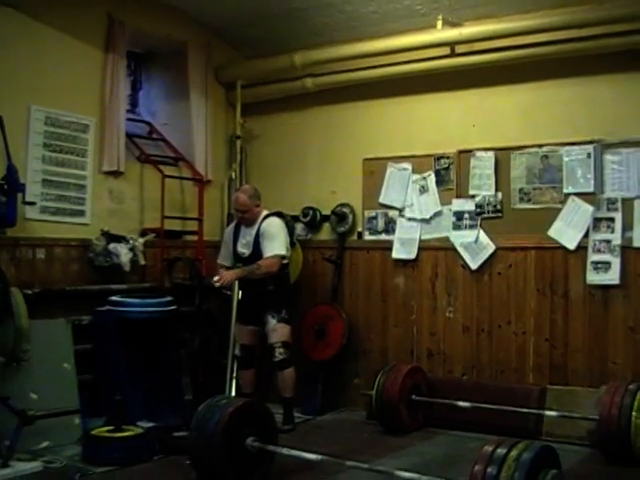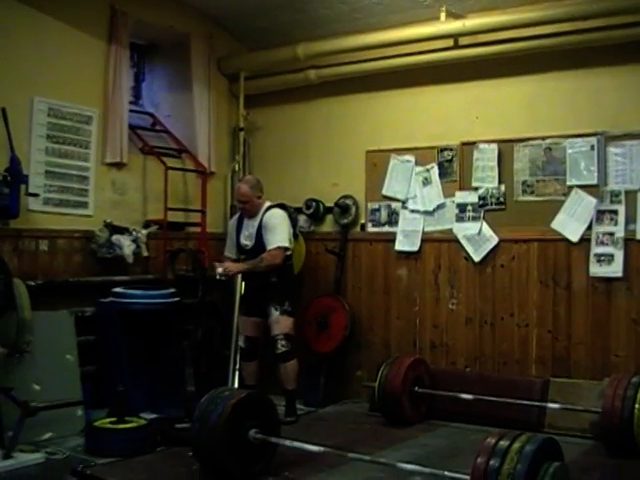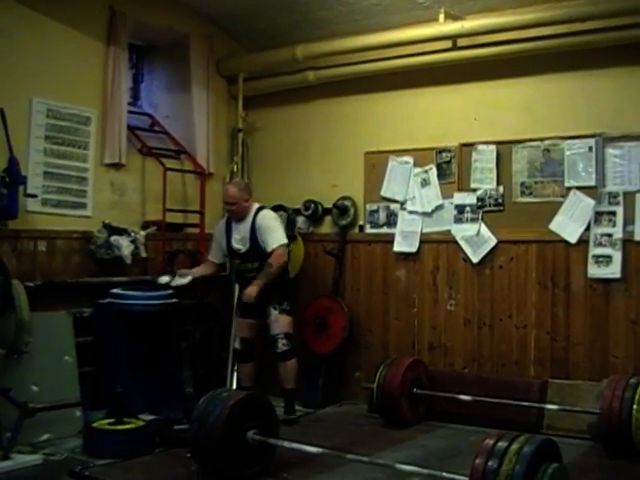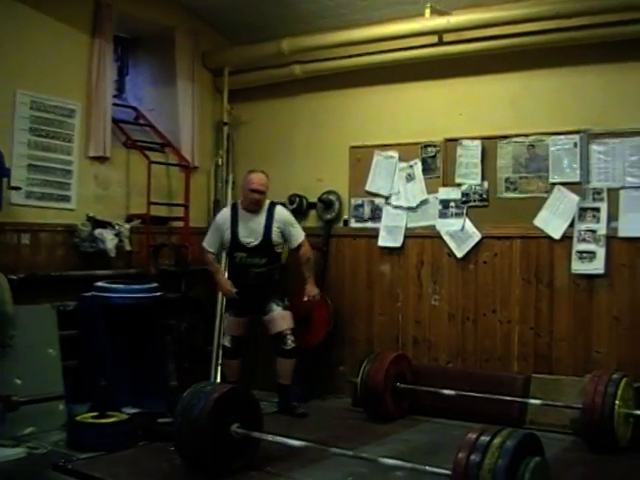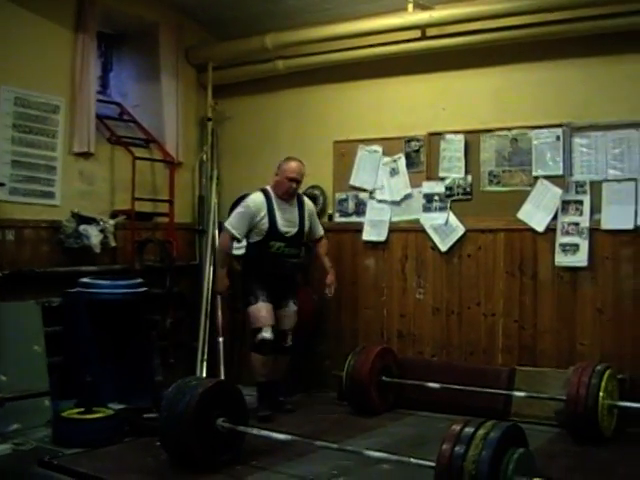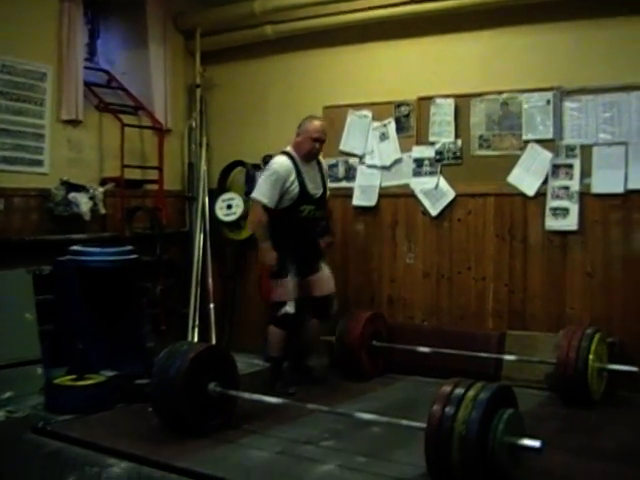
dt=0.4s
person 1, frame 1
left shoulder: (272, 225)
right shoulder: (232, 229)
left elbow: (272, 264)
right elbow: (224, 264)
left wrist: (236, 273)
right wrist: (221, 276)
left hip: (274, 298)
right hip: (248, 297)
left knee: (280, 353)
right knee: (244, 354)
left ankle: (288, 413)
person 1, frame 2
left shoulder: (275, 216)
right shoulder: (236, 221)
left elbow: (275, 257)
right elbow: (231, 257)
left wrist: (241, 267)
right wrist: (225, 267)
left hip: (277, 289)
right hip: (252, 289)
left knee: (283, 346)
right knee: (247, 346)
left ankle: (290, 405)
person 1, frame 3
left shoulder: (266, 218)
right shoulder: (224, 226)
left elbow: (279, 257)
right elbow: (213, 262)
left wrist: (257, 286)
right wrist: (190, 272)
left hip: (274, 290)
right hip: (246, 291)
left knee: (283, 345)
right knee: (242, 348)
left ankle: (290, 404)
person 1, frame 4
left shoulder: (279, 214)
right shoulder: (225, 216)
left elbow: (303, 248)
right elbow: (209, 252)
left wrist: (310, 282)
right wrist: (221, 278)
left hip: (271, 289)
right hip: (239, 289)
left knee: (286, 340)
right knee: (231, 343)
left ankle: (285, 400)
person 1, frame 5
left shoulder: (305, 205)
right shoulder: (256, 202)
left elbow: (319, 240)
right elbow: (227, 237)
left wrist: (329, 270)
right wrist: (222, 272)
left hip: (287, 282)
right hip: (258, 280)
left knee: (284, 341)
right knee: (264, 337)
left ankle: (275, 393)
right ankle: (262, 395)
person 1, frame 6
left shoulder: (319, 166)
right shoulder: (281, 166)
right elbow: (258, 208)
left wrist: (327, 231)
right wrist: (265, 247)
left hip: (310, 246)
right hip: (284, 248)
left knee: (325, 304)
right knee: (286, 310)
left ankle: (298, 359)
right ankle: (276, 372)
